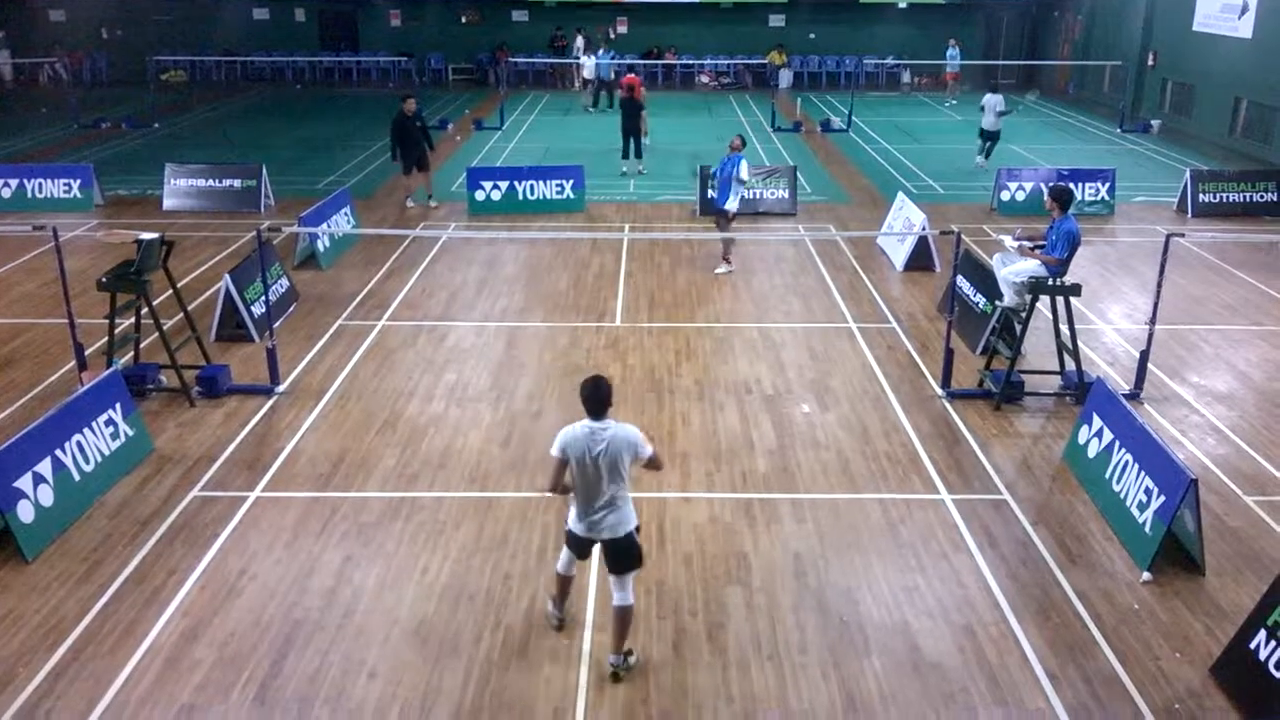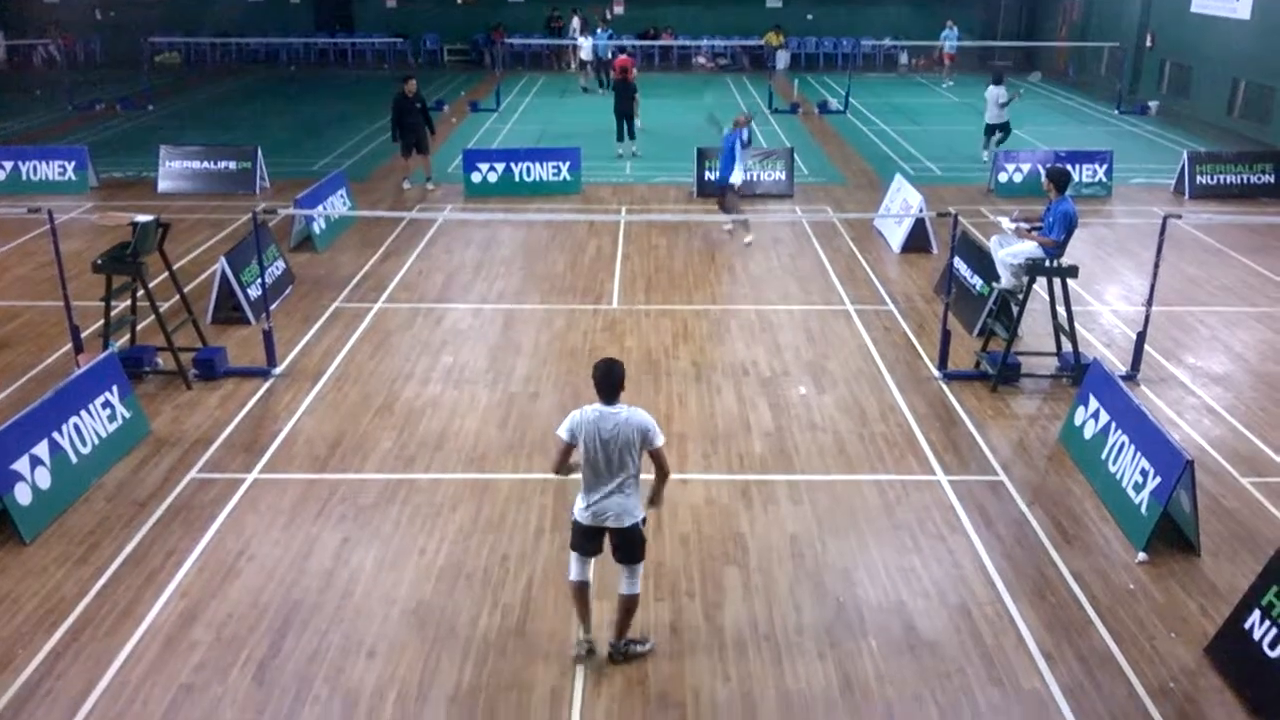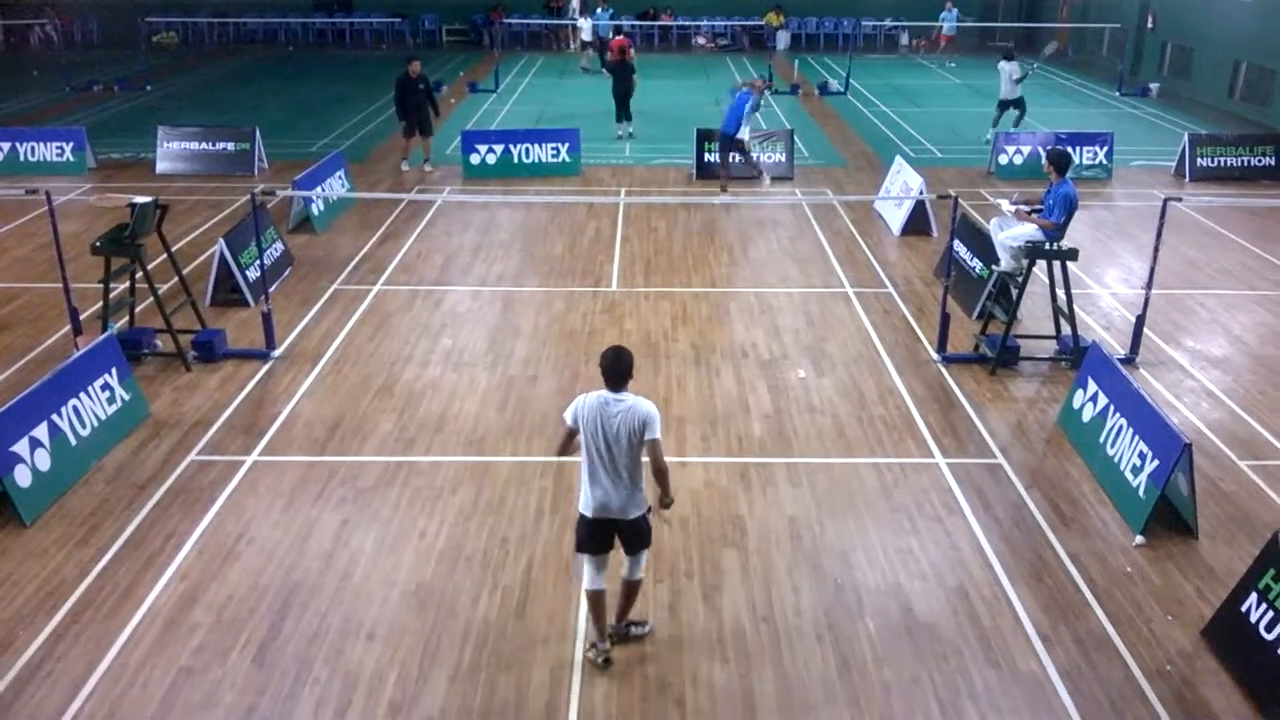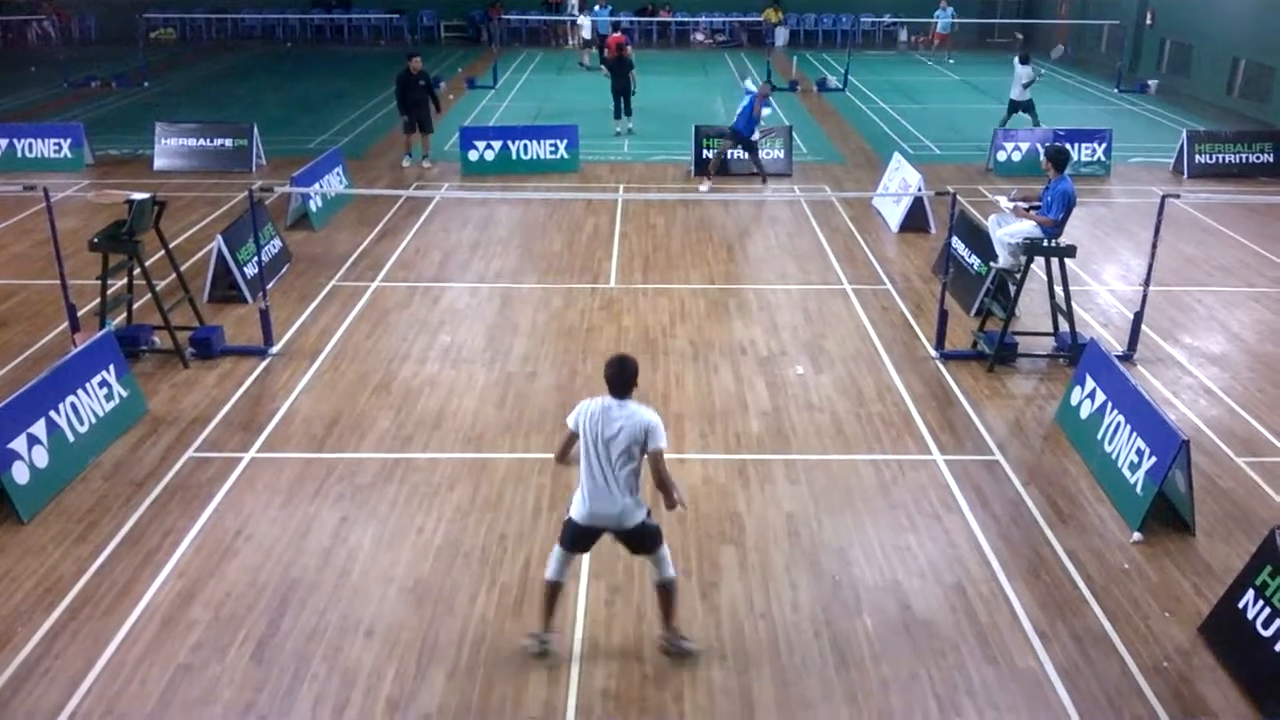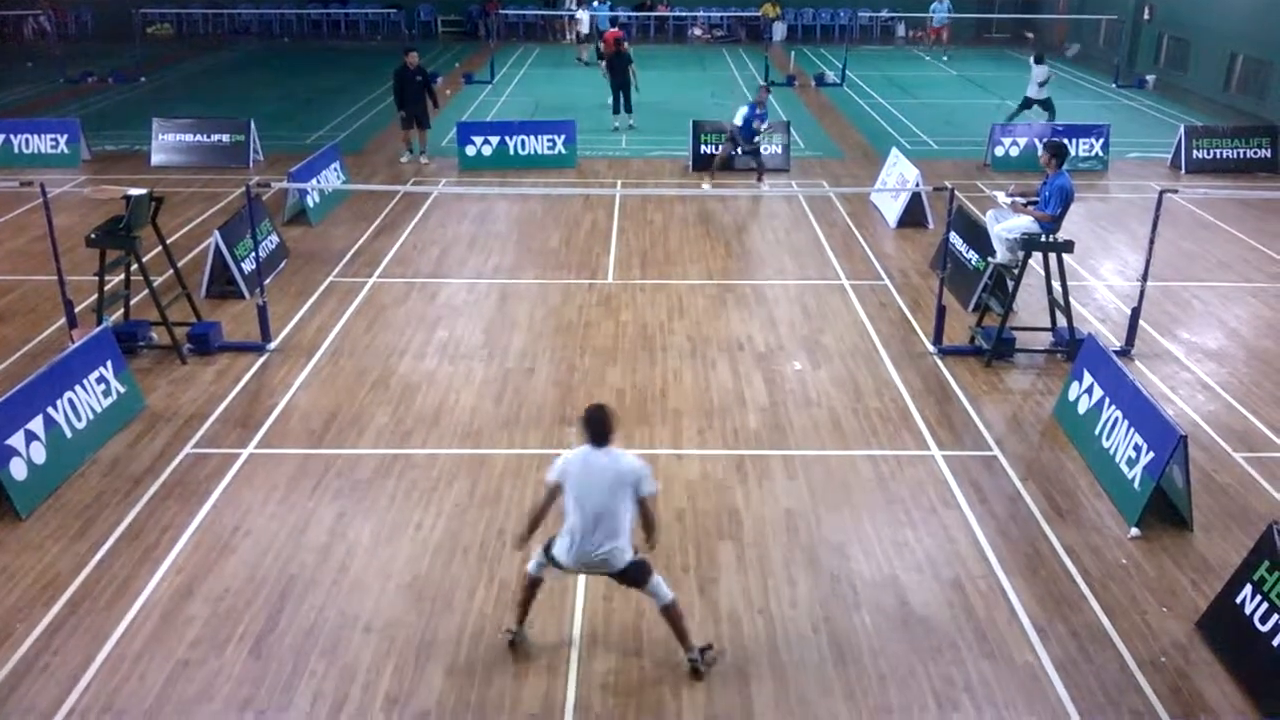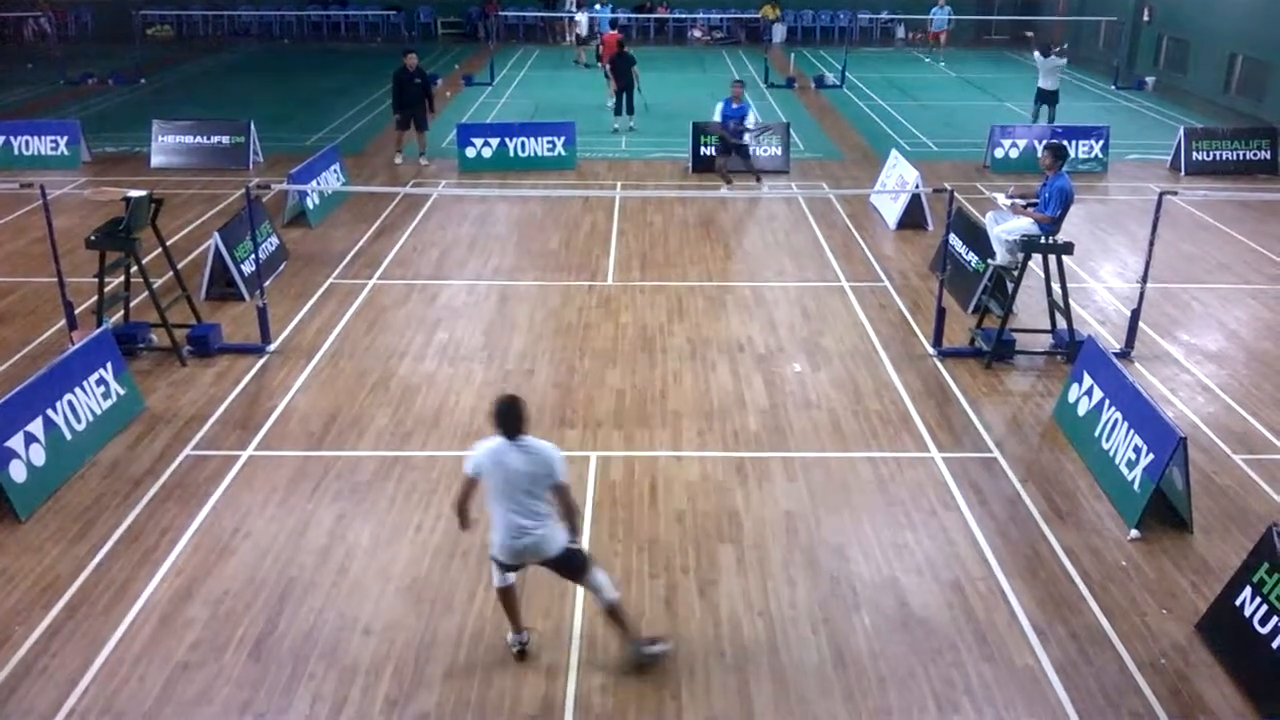
dt=0.2s
person 1, frame 1
left shoulder: (568, 436)
right shoulder: (628, 434)
left elbow: (555, 486)
right elbow: (656, 464)
left hip: (581, 523)
right hip: (620, 525)
left knee: (568, 558)
right knee: (623, 589)
left ankle: (557, 610)
right ankle: (618, 657)
person 1, frame 2
left shoulder: (578, 419)
right shoulder: (641, 420)
left elbow: (559, 467)
right elbow: (663, 468)
right wrist: (656, 492)
left hip: (588, 512)
right hip: (627, 513)
left knee: (578, 568)
right knee: (631, 579)
left ankle: (586, 638)
right ankle: (620, 644)
person 1, frame 3
left shoulder: (583, 404)
right shoulder: (644, 410)
left elbow: (562, 450)
right elbow: (657, 464)
right wrist: (666, 494)
left hip: (592, 505)
right hip: (630, 506)
left knee: (594, 572)
right knee: (635, 563)
left ankle: (600, 644)
right ankle: (619, 625)
person 1, frame 4
left shoulder: (586, 409)
right shoulder: (648, 419)
left elbow: (561, 455)
right elbow: (659, 474)
left wrist: (570, 460)
right wrist: (672, 496)
left hip: (586, 512)
right hip: (628, 515)
left knee: (559, 563)
right knee: (662, 563)
left ankle: (543, 635)
right ankle: (671, 636)
person 1, frame 5
left shoulder: (568, 461)
right shoulder: (634, 465)
left elbow: (542, 507)
right elbow: (648, 517)
left wrist: (525, 534)
right wrist: (651, 537)
left hip: (571, 554)
right hip: (615, 557)
left knee: (537, 564)
right knee: (660, 593)
left ankle: (517, 633)
right ankle: (694, 656)
person 1, frame 6
left shoulder: (482, 452)
right shoulder: (547, 453)
left elbow: (462, 500)
right elbow: (568, 506)
left wrist: (463, 519)
right wrist: (574, 529)
left hip: (507, 545)
right hip: (548, 543)
left knee: (501, 571)
right knee: (600, 586)
left ankle: (518, 637)
right ankle: (639, 645)
